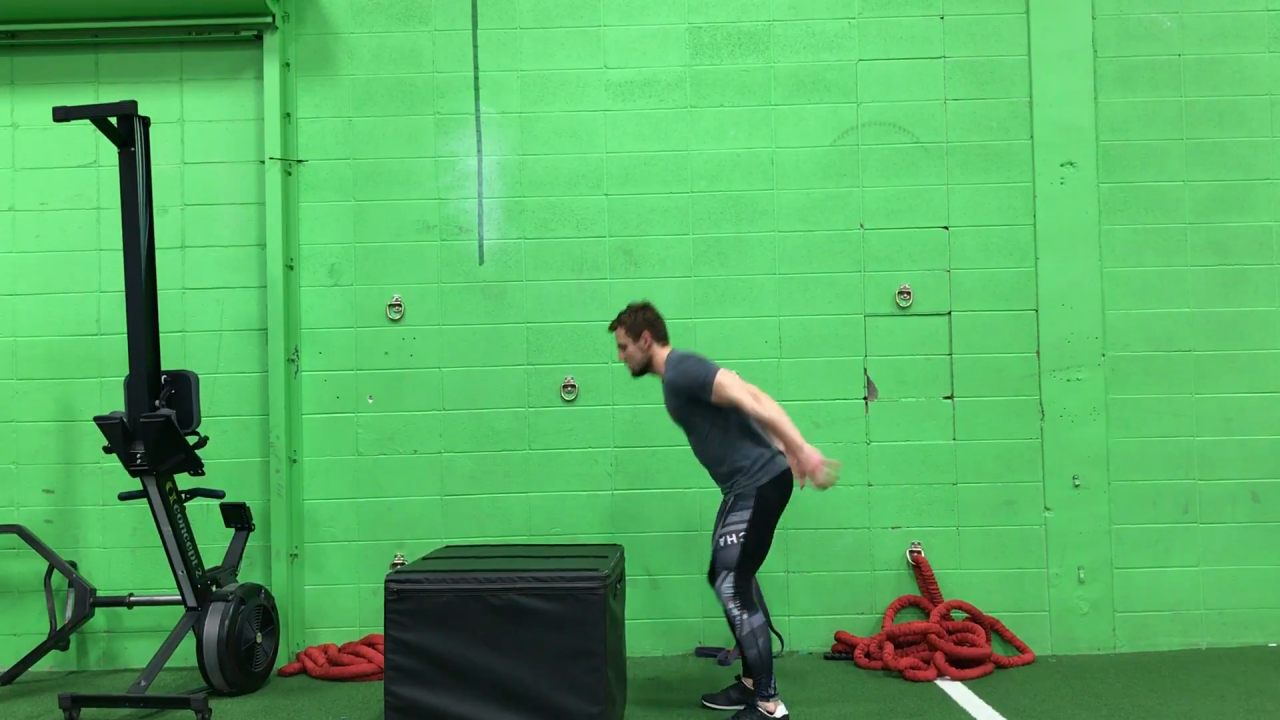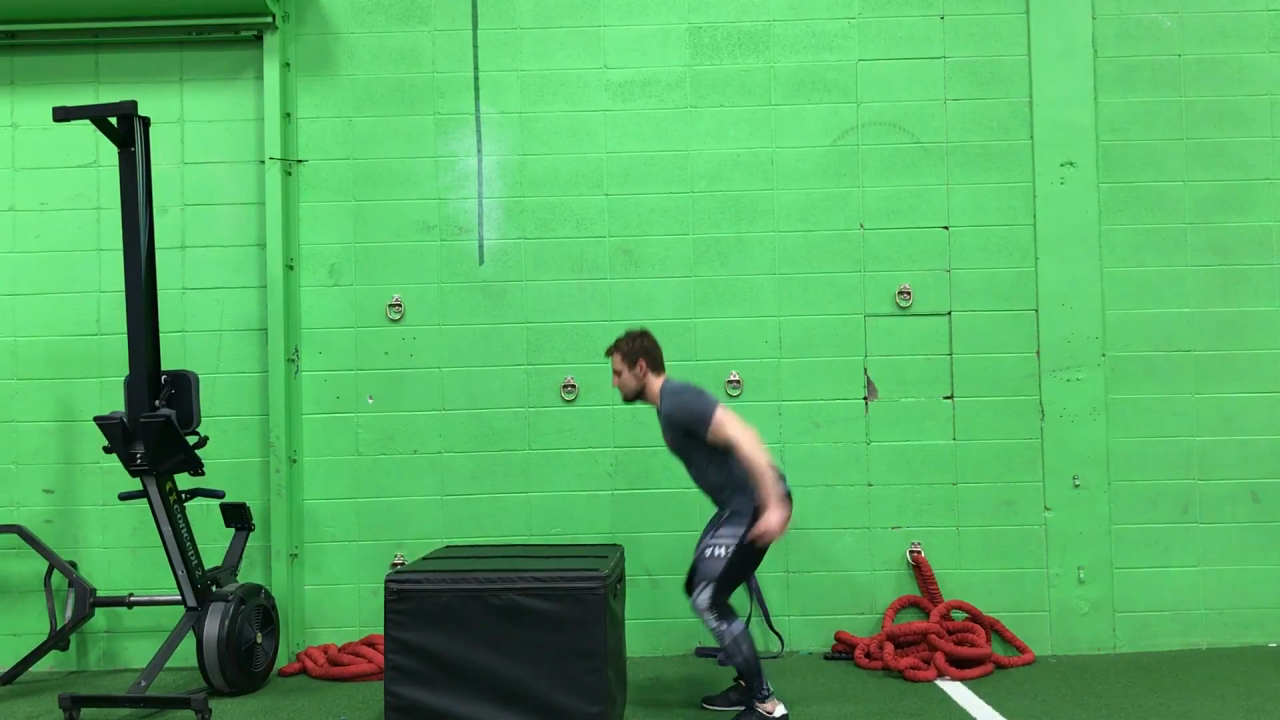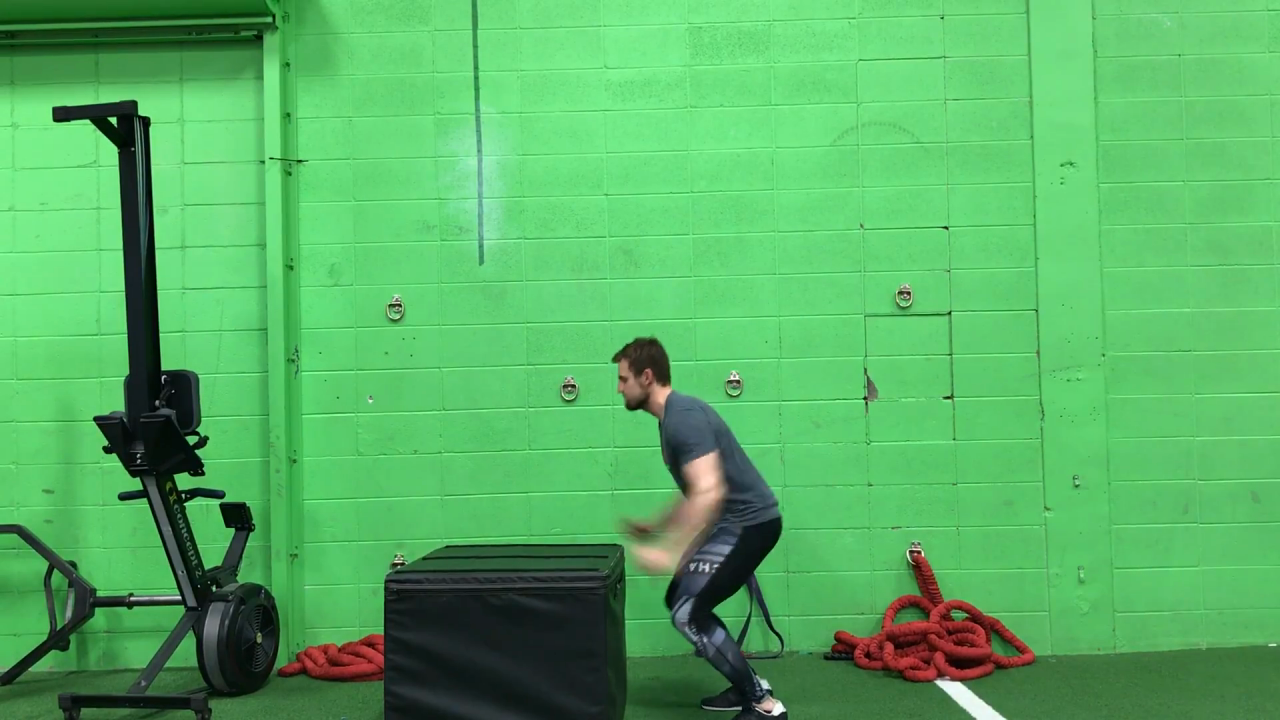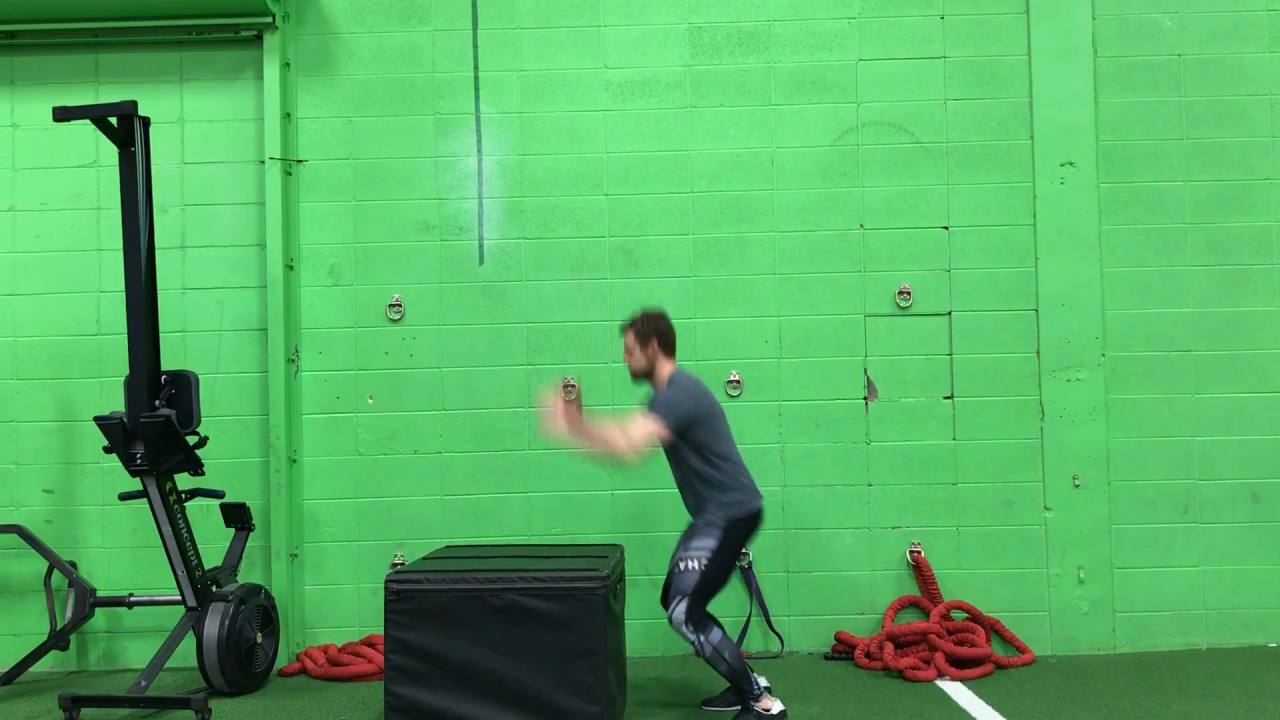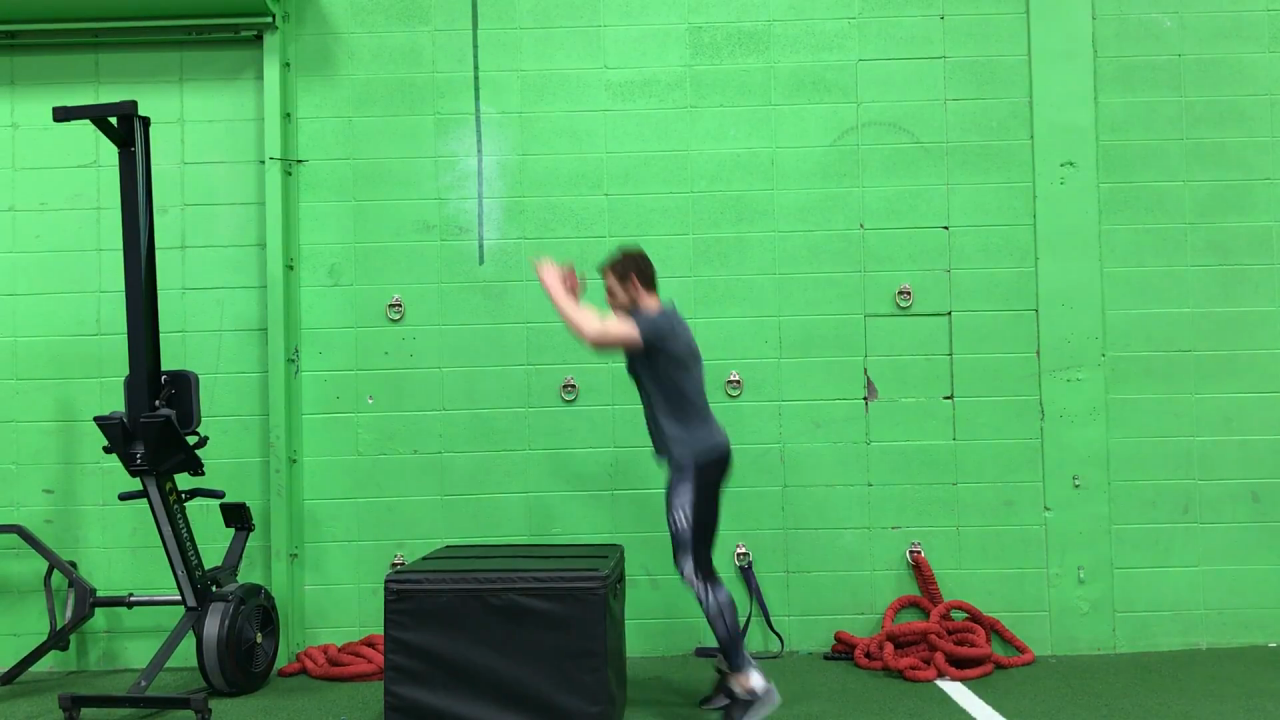
dt=0.1s
person 1, frame 1
left shoulder: (683, 373)
right shoulder: (680, 376)
left elbow: (749, 398)
right elbow: (747, 410)
left wrist: (801, 448)
right wrist: (788, 456)
left hip: (760, 483)
right hip: (748, 485)
left knee: (732, 588)
right knee: (726, 581)
right ankle: (752, 684)
person 1, frame 2
left shoulder: (680, 403)
right shoulder: (674, 403)
left elbow: (743, 439)
left wrist: (773, 505)
left hip: (753, 506)
right hip: (740, 505)
left knee: (708, 598)
right knee: (704, 591)
right ankle: (751, 685)
person 1, frame 3
left shoulder: (686, 419)
right shoulder: (675, 418)
left elbow: (709, 493)
left wrist: (671, 552)
right wrist: (657, 528)
left hip: (750, 526)
right hip: (742, 523)
left knee: (687, 613)
right knee: (682, 602)
right ankle: (751, 686)
person 1, frame 4
left shoulder: (679, 395)
right shoulder: (672, 391)
left elbow: (627, 446)
right elbow: (628, 435)
left wrist: (568, 429)
right wrist: (581, 422)
left hip: (730, 515)
right hip: (717, 513)
left knee: (684, 613)
right knee: (680, 602)
right ankle: (747, 683)
person 1, frame 5
left shoulder: (658, 324)
right shoulder: (656, 324)
left elbow: (593, 334)
right elbow: (601, 335)
left wrist: (556, 291)
right wrist: (572, 300)
left hip: (697, 461)
right hip: (694, 459)
left knee: (697, 570)
right knee: (696, 569)
right ankle: (736, 672)
